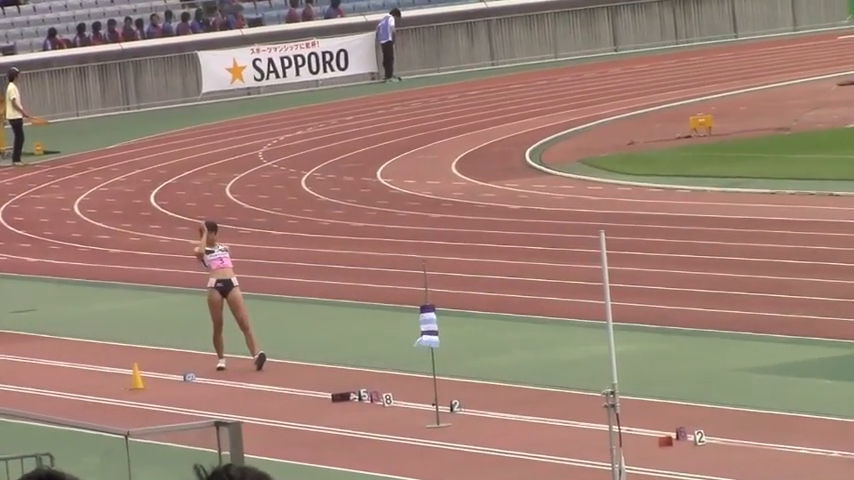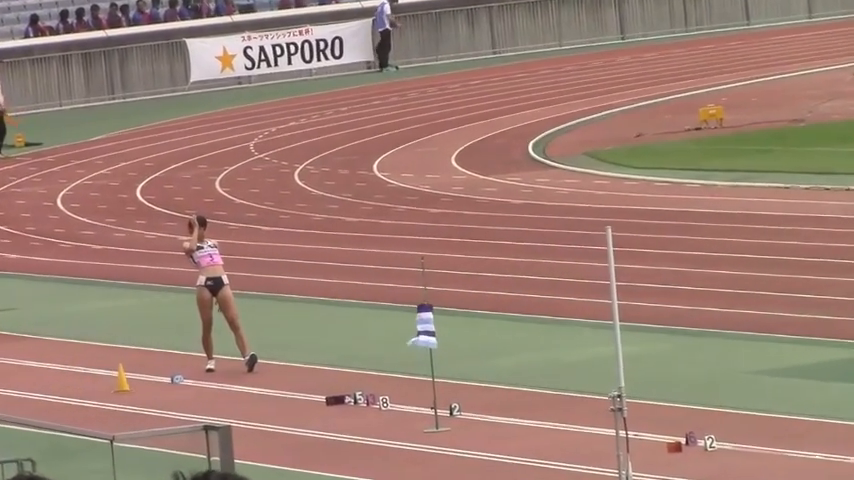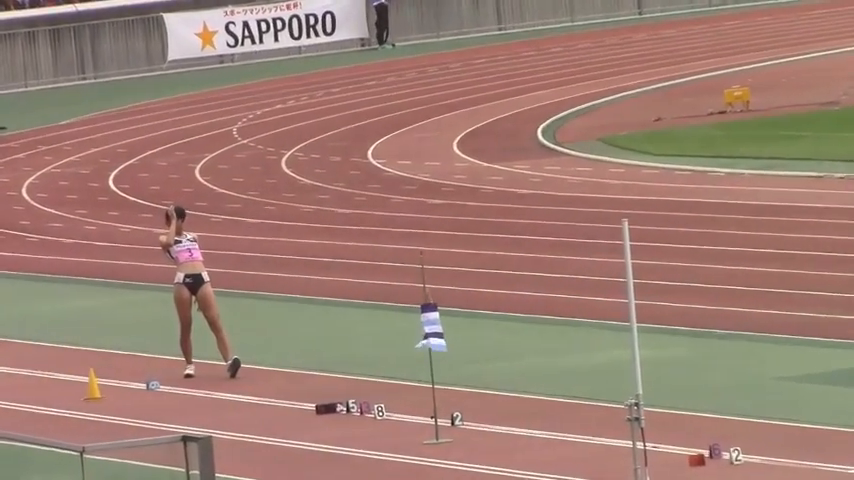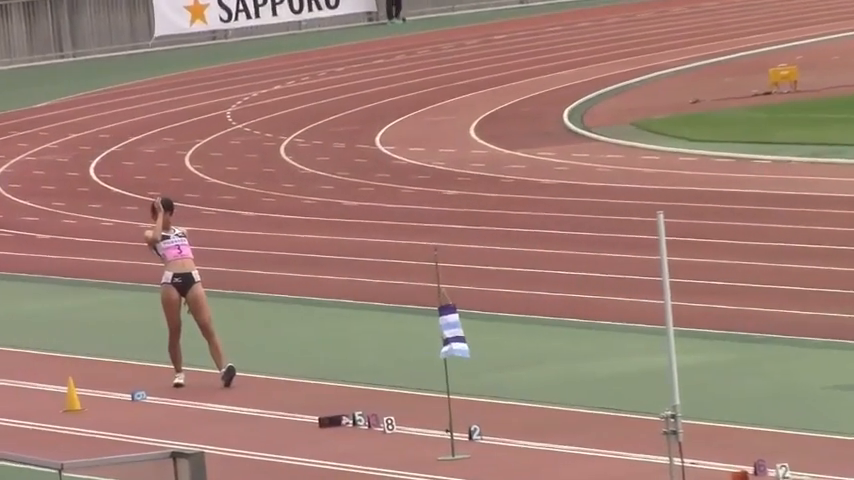
dt=0.4s
person 1, frame 1
left shoulder: (225, 248)
right shoulder: (200, 250)
right elbow: (200, 252)
right wrist: (204, 233)
left hip: (231, 283)
right hip: (215, 285)
left knee: (244, 323)
right knee: (217, 325)
left ankle: (256, 355)
right ankle: (221, 358)
person 1, frame 2
left shoulder: (214, 244)
right shoulder: (188, 245)
right elbow: (191, 248)
right wrist: (195, 229)
left hip: (221, 282)
right hip: (204, 283)
left knee: (235, 323)
right knee: (207, 325)
left ankle: (247, 356)
right ankle: (210, 360)
person 1, frame 3
left shoulder: (193, 237)
right shoulder: (164, 238)
right elbow: (169, 242)
right wrist: (172, 221)
left hip: (202, 279)
right hip: (182, 281)
left knee: (216, 324)
right knee: (185, 327)
left ankle: (229, 360)
right ankle: (189, 364)
person 1, frame 4
left shoulder: (182, 232)
right shoulder: (150, 233)
right elbow: (155, 238)
right wrist: (159, 213)
left hip: (192, 278)
right hip: (171, 281)
left knee: (208, 328)
right knee: (174, 331)
